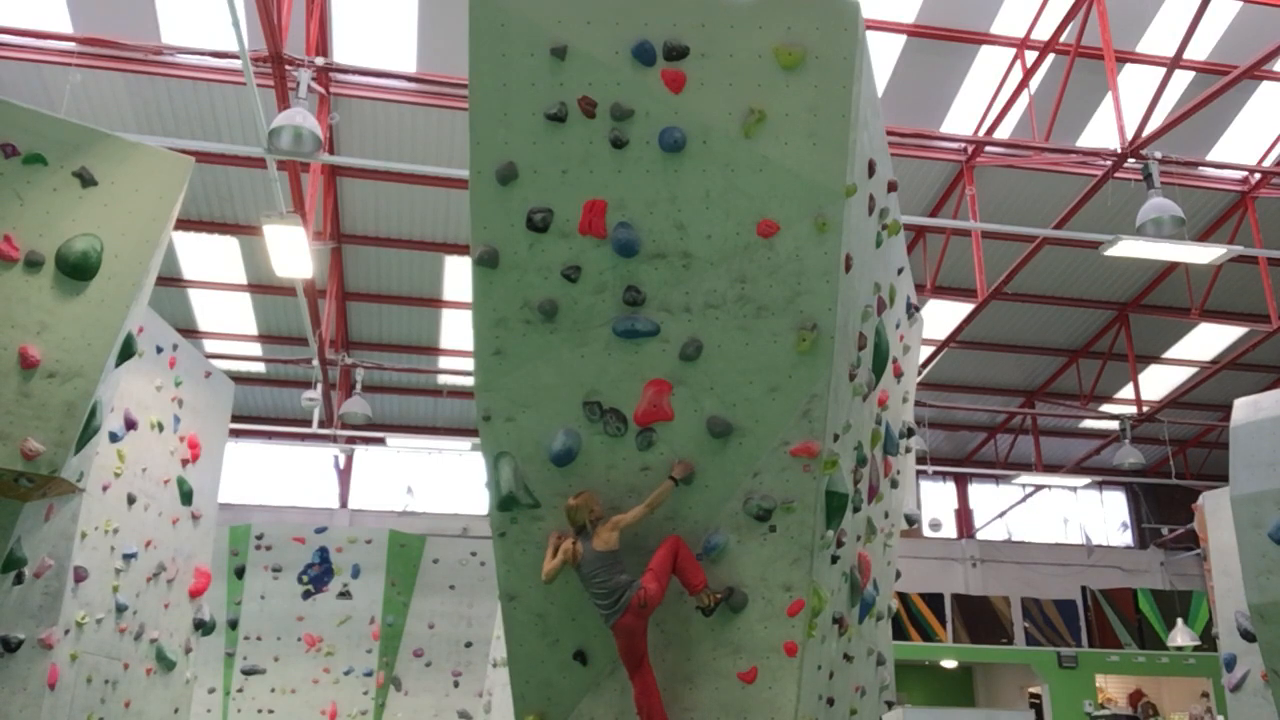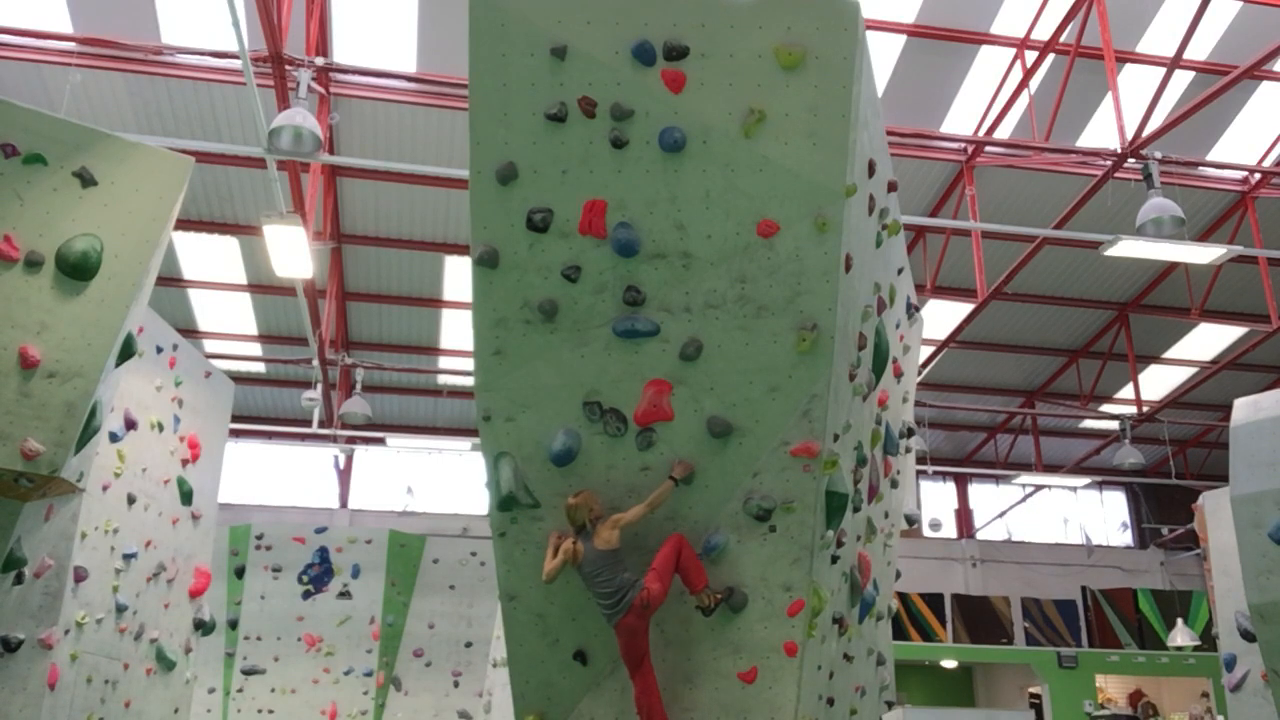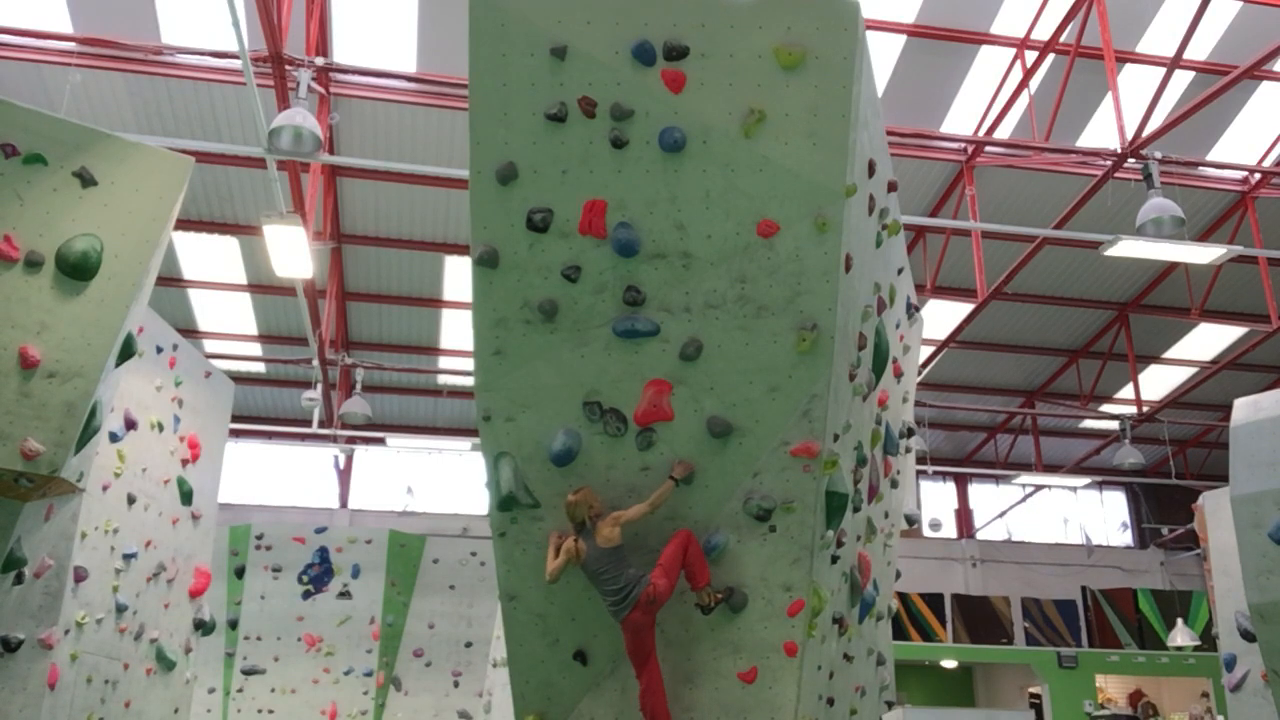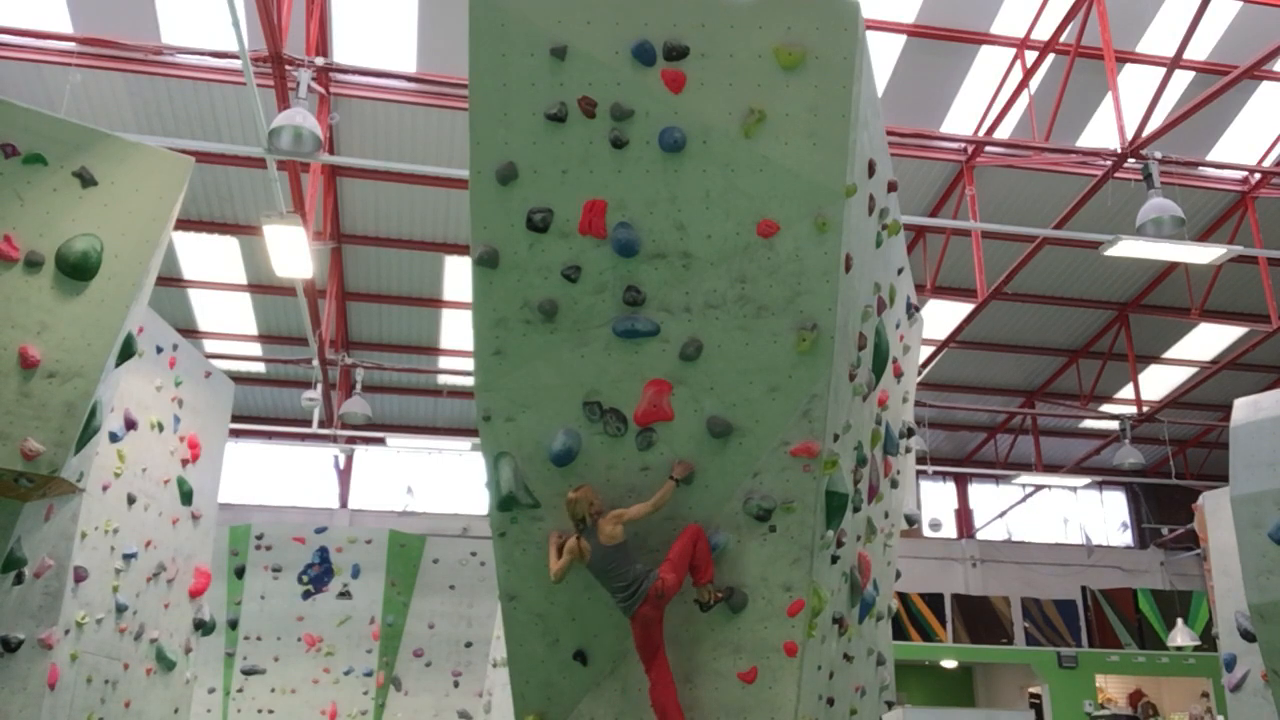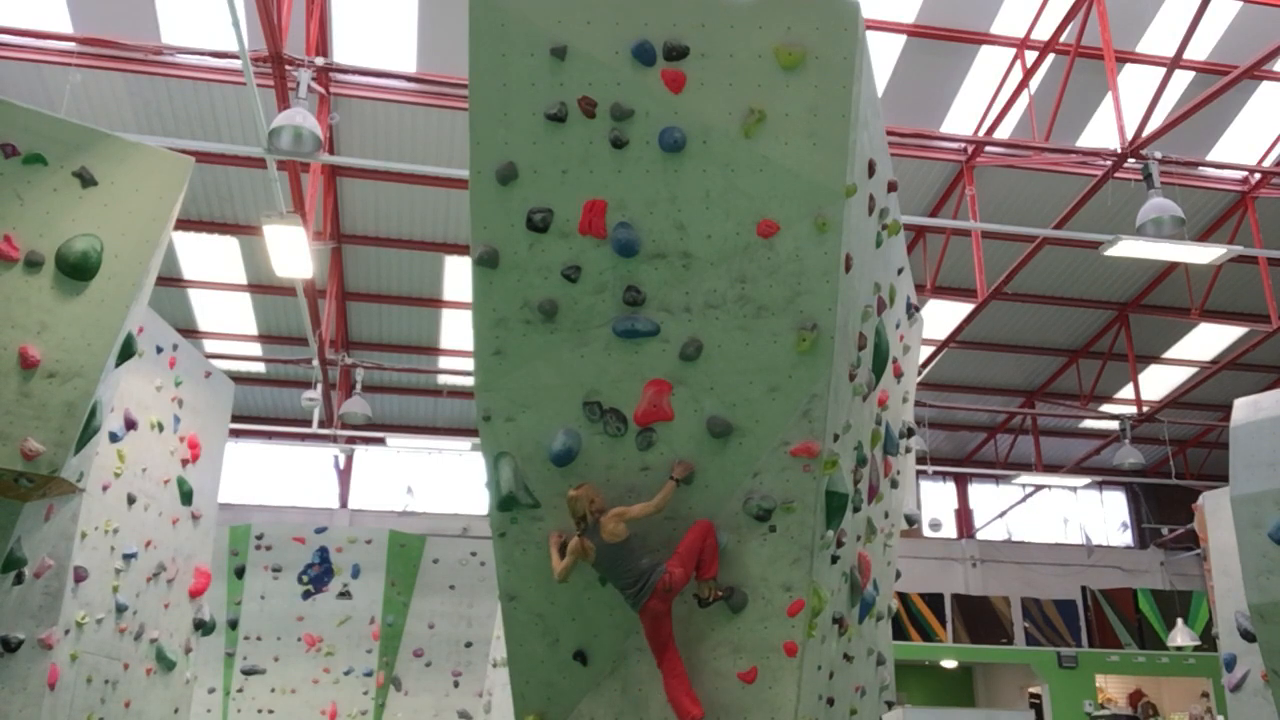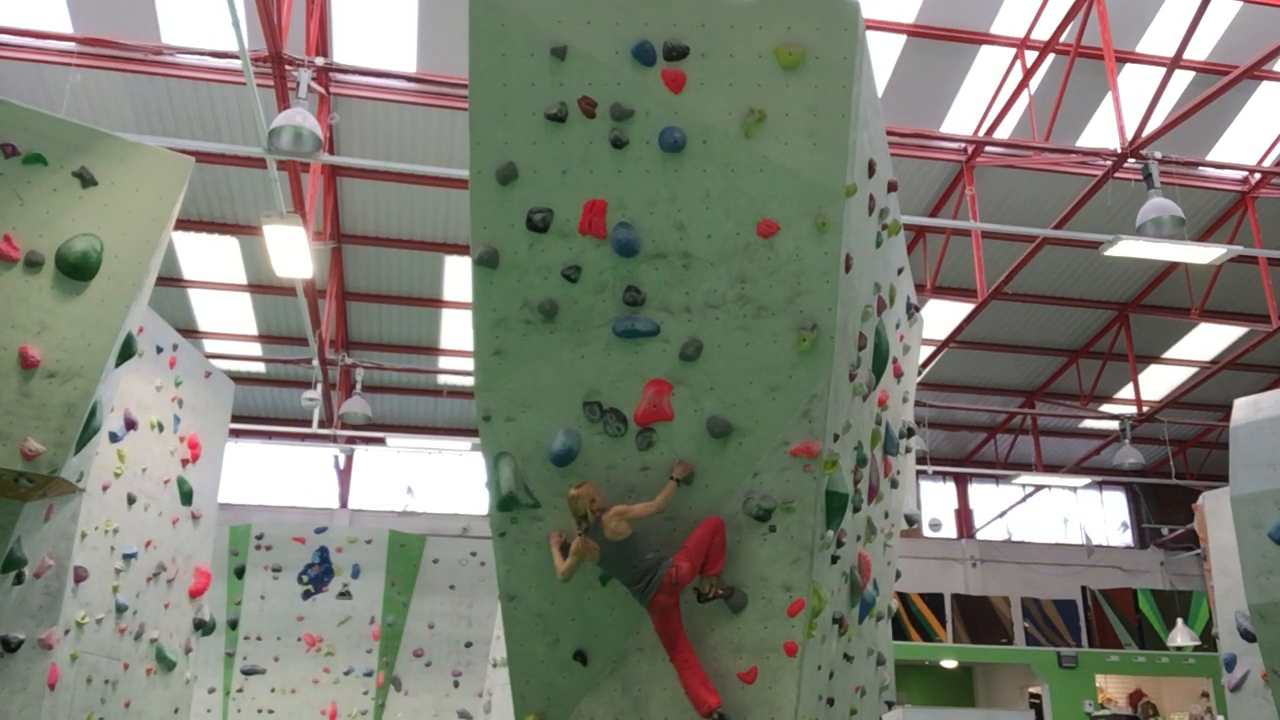
dt=0.1s
person 1, frame 1
left shoulder: (568, 547)
right shoulder: (609, 528)
left elbow: (546, 576)
right elbow: (649, 505)
left wrist: (551, 546)
right wrist: (674, 477)
left hip: (620, 622)
right hip: (640, 598)
left knee: (641, 678)
right knee: (673, 543)
right ankle: (703, 597)
person 1, frame 2
left shoulder: (569, 547)
right shoulder: (610, 526)
left elbow: (548, 576)
right elbow: (649, 505)
left wrist: (551, 546)
right wrist: (674, 478)
left hip: (623, 621)
right hip: (644, 597)
left knee: (642, 678)
right knee: (677, 541)
right ankle: (703, 596)
person 1, frame 3
left shoulder: (571, 545)
right shoulder: (610, 523)
left elbow: (551, 576)
right elbow: (651, 505)
left wrist: (552, 546)
right wrist: (675, 478)
left hip: (628, 617)
right hip: (649, 592)
left knee: (646, 675)
right knee: (684, 538)
right ankle: (704, 595)
person 1, frame 4
left shoulder: (573, 544)
right shoulder: (612, 520)
left elbow: (556, 576)
right elbow: (653, 505)
left wrist: (553, 547)
right wrist: (676, 478)
left hip: (638, 611)
right hip: (658, 586)
left knee: (656, 670)
right knee: (694, 532)
right ankle: (704, 591)
person 1, frame 5
left shoulder: (576, 544)
right shoulder: (614, 518)
left elbow: (559, 576)
right elbow: (656, 505)
left wrist: (554, 546)
right wrist: (675, 478)
left hip: (645, 606)
right hip: (665, 580)
left knee: (668, 663)
right knee: (703, 527)
right ankle: (706, 589)
person 1, frame 6
left shoulder: (580, 544)
right shoulder: (615, 516)
left elbow: (563, 575)
right elbow: (657, 506)
left wrist: (555, 546)
right wrist: (676, 478)
left hip: (654, 600)
right hip: (671, 575)
left knee: (681, 655)
right knee: (714, 524)
right ankle: (708, 584)
